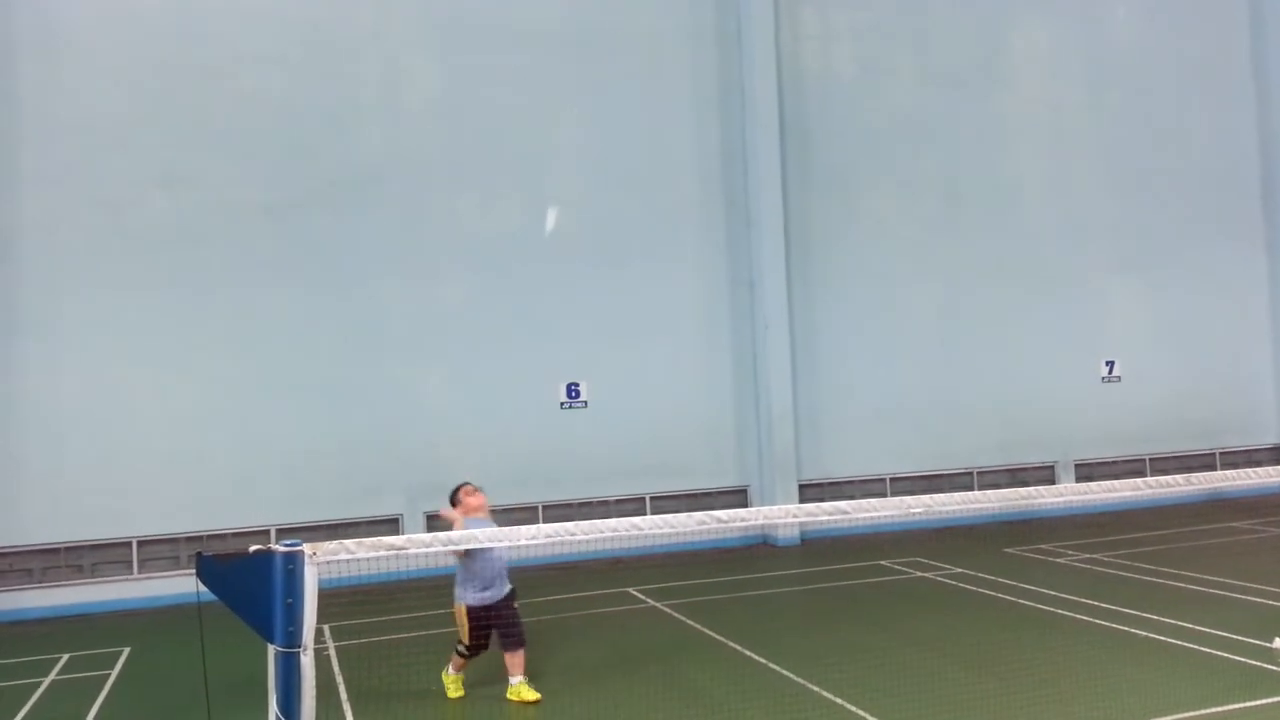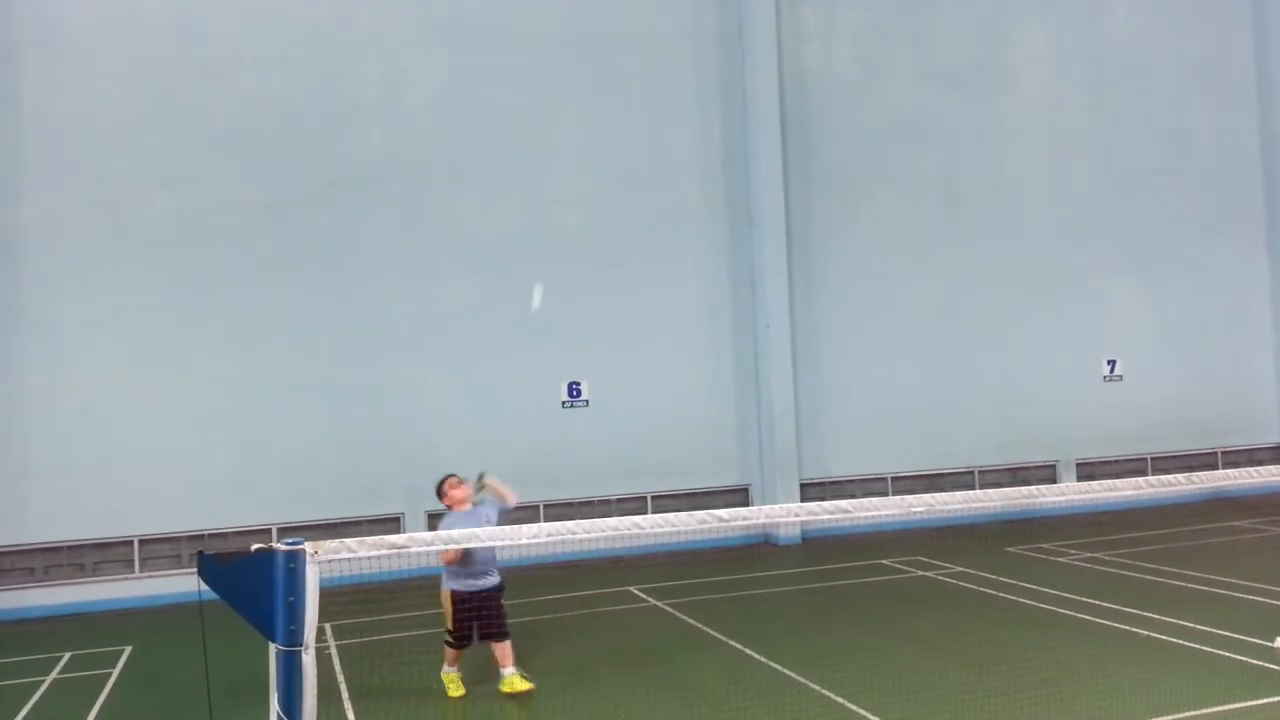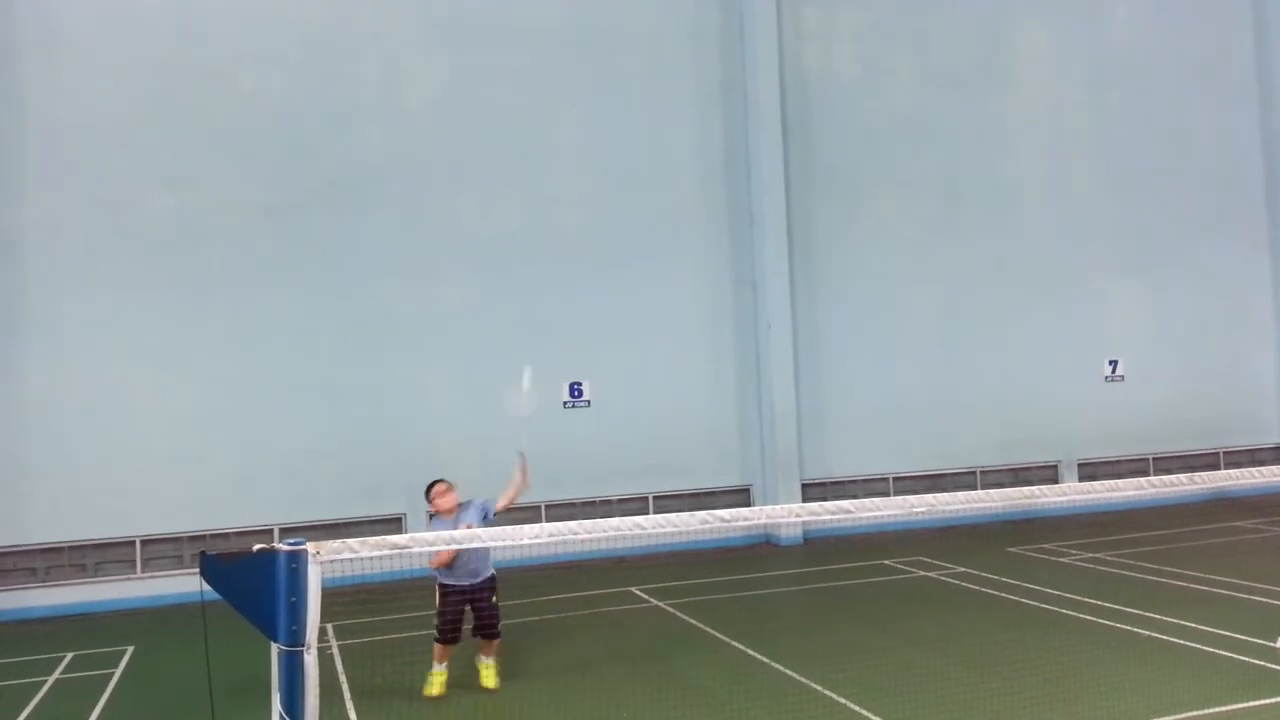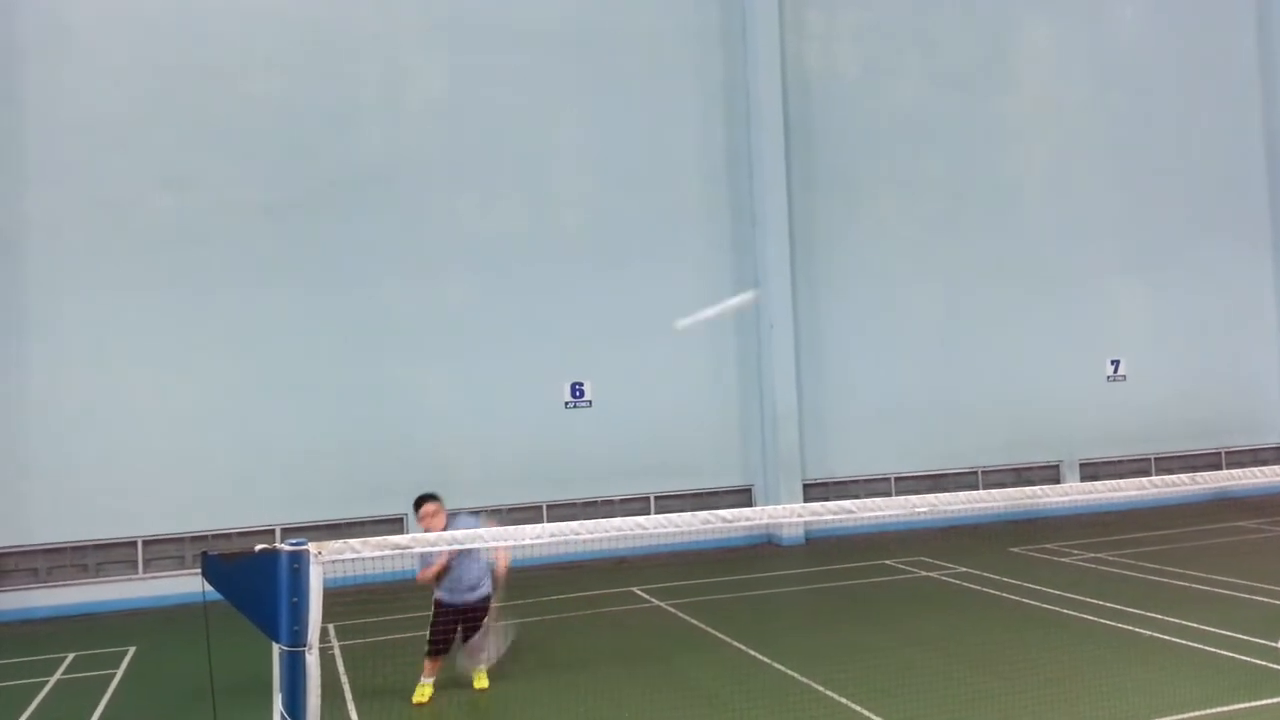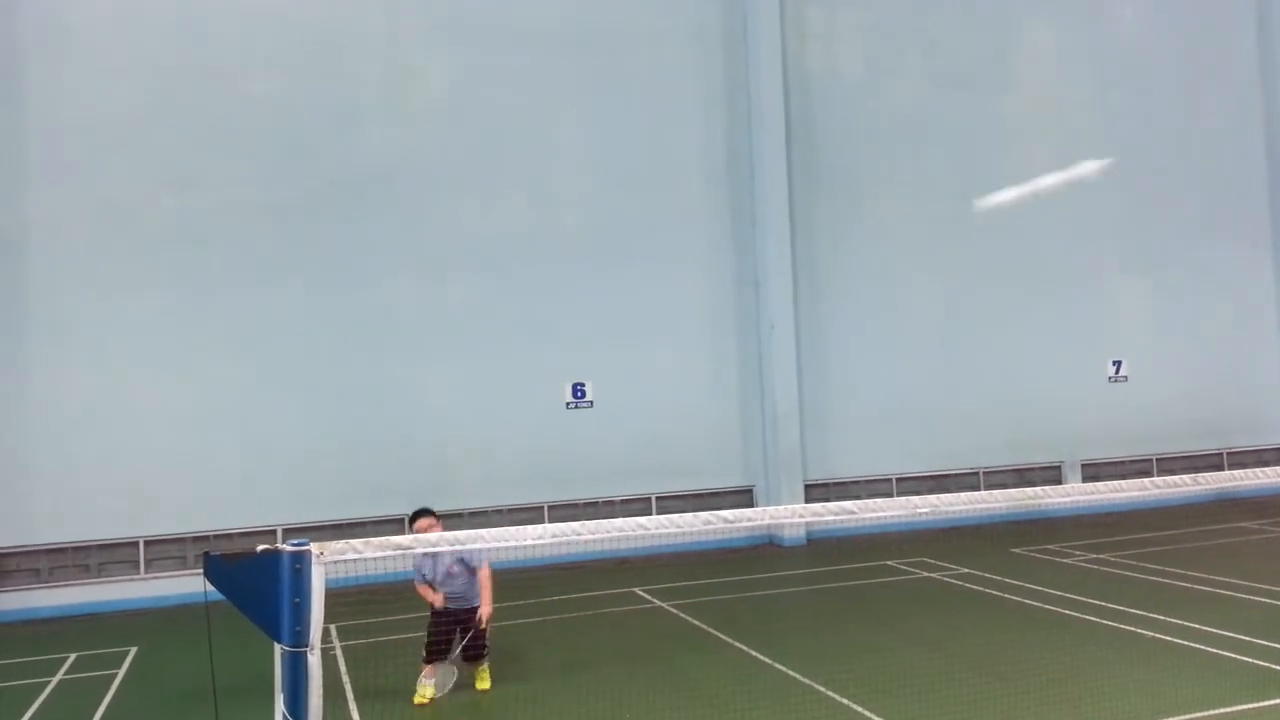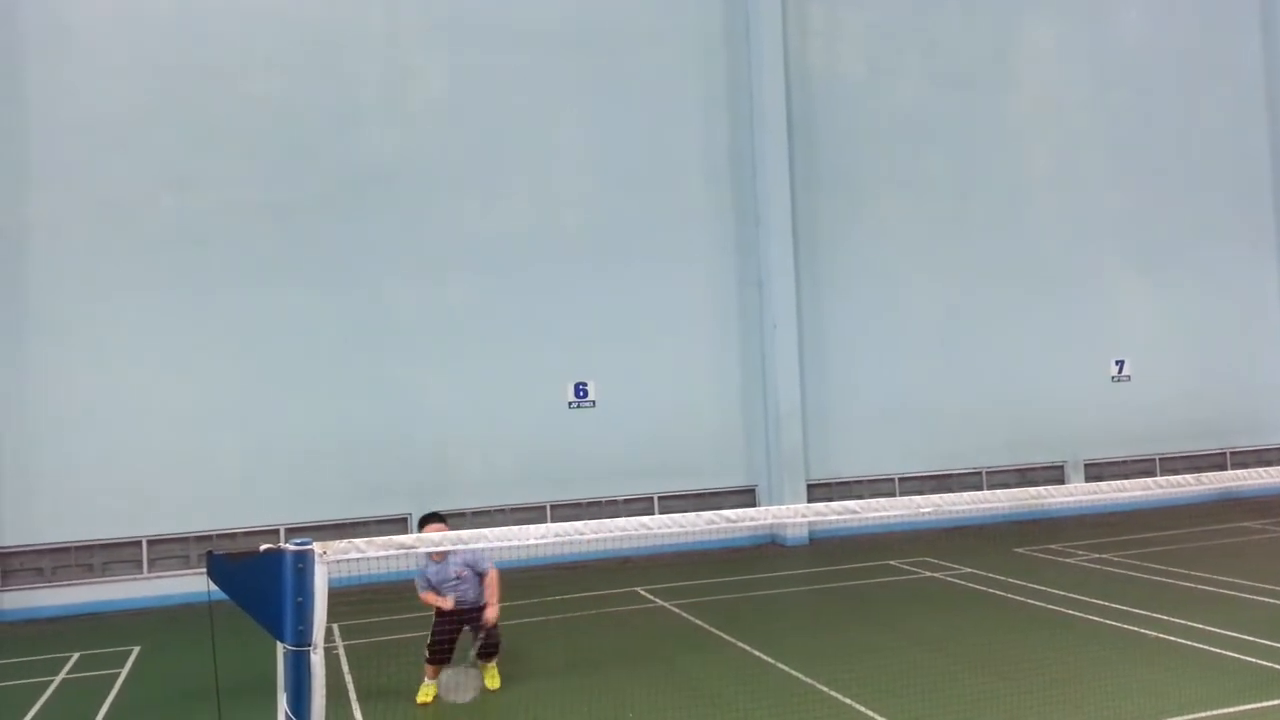
dt=0.1s
person 1, frame 1
left shoulder: (487, 521)
right shoulder: (465, 525)
left wrist: (477, 517)
right wrist: (457, 519)
left hip: (501, 593)
right hip: (471, 599)
left knee: (514, 638)
right knee: (470, 646)
left ankle: (518, 686)
right ankle: (451, 675)
person 1, frame 2
left shoulder: (486, 508)
right shoulder: (448, 523)
left elbow: (511, 500)
right elbow: (448, 559)
left wrist: (492, 484)
right wrist: (461, 547)
left hip: (489, 583)
right hip: (458, 588)
left knee: (498, 631)
right knee: (458, 636)
left ankle: (510, 677)
right ankle: (450, 674)
person 1, frame 3
left shoulder: (474, 507)
right shoulder: (434, 529)
left elbow: (502, 503)
right elbow: (435, 563)
left wrist: (518, 484)
right wrist: (456, 546)
left hip: (483, 580)
right hip: (450, 585)
left knee: (489, 628)
right knee: (446, 632)
left ankle: (486, 663)
right ankle: (438, 671)
person 1, frame 4
left shoulder: (464, 523)
right elbow: (422, 579)
left wrist: (501, 558)
right wrist: (438, 565)
left hip: (477, 596)
right hip: (446, 600)
right knee: (436, 644)
left ankle: (478, 668)
right ankle: (427, 682)
person 1, frame 5
right shoulder: (421, 561)
left elbow: (483, 569)
right elbow: (421, 585)
left wrist: (486, 604)
right wrist: (433, 597)
left hip: (473, 605)
right hip: (445, 608)
left knee: (473, 649)
right knee: (433, 648)
left ankle: (480, 667)
right ankle: (426, 684)
person 1, frame 6
left shoulder: (466, 551)
right shoulder: (426, 567)
left elbow: (490, 572)
right elbow: (423, 592)
left wrist: (493, 605)
right wrist: (440, 601)
left hip: (480, 604)
right hip: (449, 609)
left knee: (489, 645)
right knee: (436, 649)
left ankle: (489, 665)
right ankle: (430, 684)
